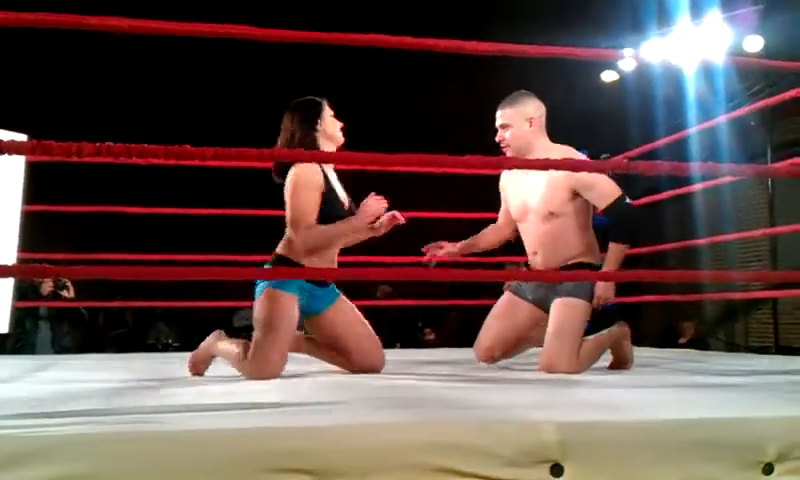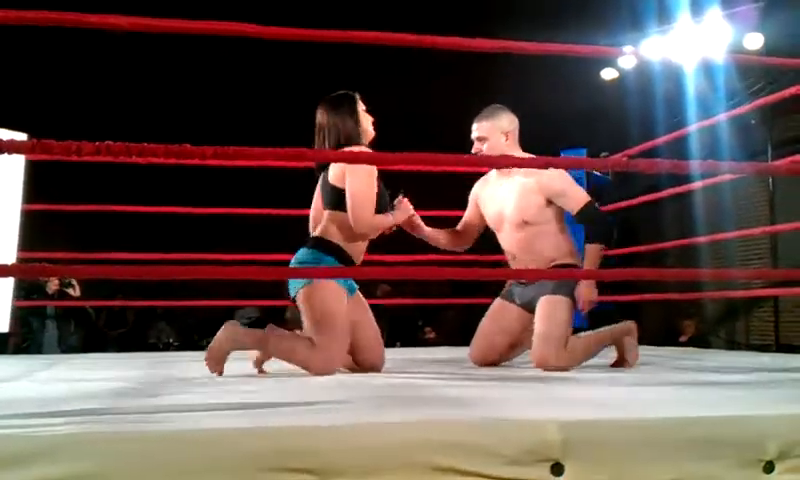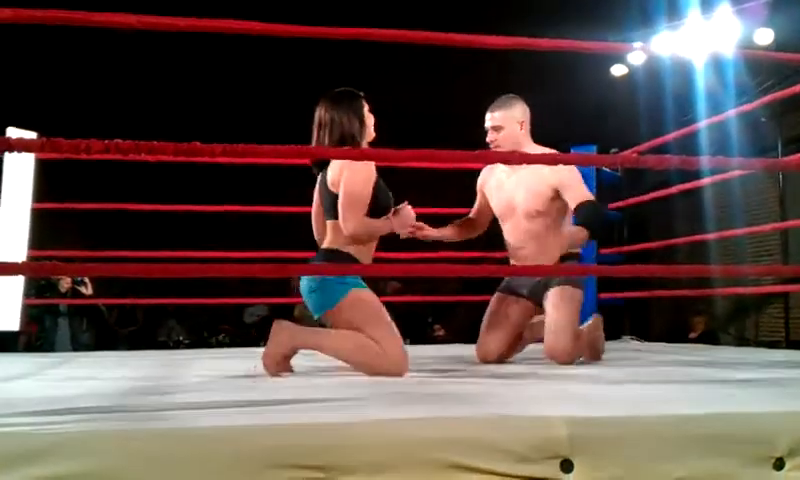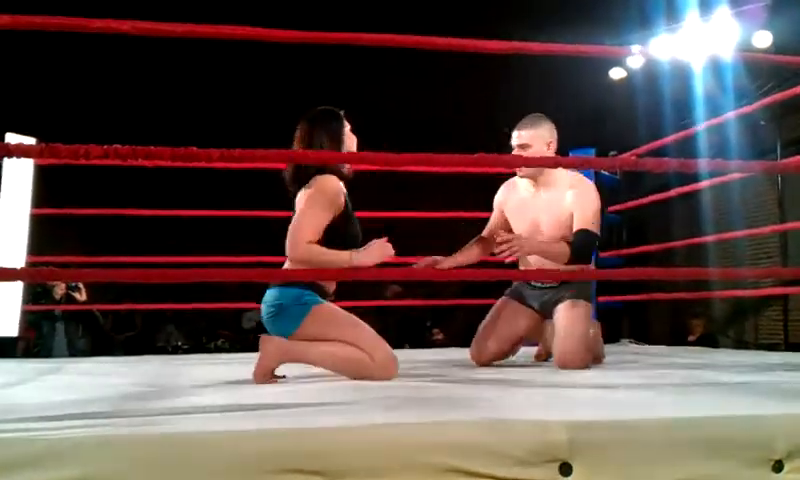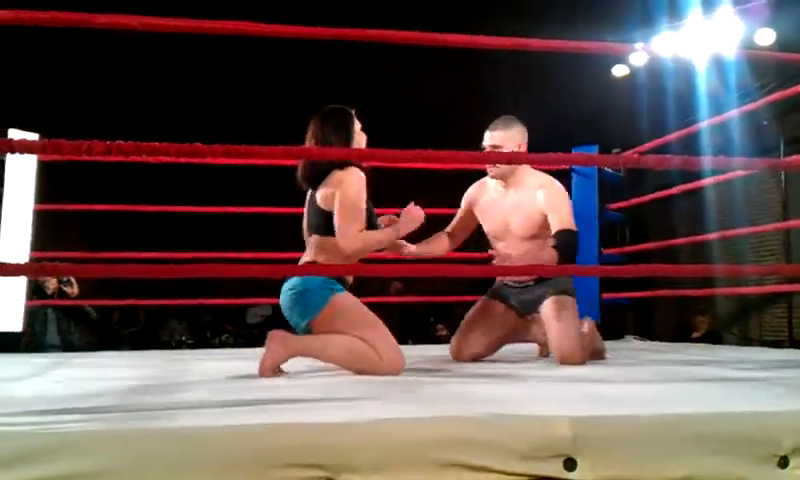
dt=0.3s
person 1, frame 1
left shoulder: (328, 171)
right shoulder: (306, 171)
right elbow: (306, 238)
left wrist: (375, 227)
right wrist: (358, 219)
left hip: (321, 286)
right hip: (285, 279)
left knee: (372, 361)
right knee: (265, 369)
left ankle: (290, 342)
right ankle: (218, 345)
person 1, frame 2
left shoulder: (334, 165)
right shoulder: (360, 155)
right elbow: (362, 224)
left wrist: (384, 223)
right wrist: (397, 215)
left hip: (336, 271)
right hip: (320, 265)
left knee: (372, 361)
right knee: (327, 361)
left ankle: (283, 339)
right ankle: (237, 335)
person 1, frame 3
left shoulder: (332, 164)
right shoulder: (357, 158)
right elbow: (353, 226)
left wrist: (387, 222)
right wrist: (394, 223)
left hip: (328, 276)
right hip: (335, 277)
left knee: (388, 354)
right knee: (394, 361)
left ankle: (299, 336)
right ankle: (296, 336)
person 1, frame 4
left shoulder: (314, 184)
right shoulder: (328, 185)
right elbow: (297, 250)
left wrist: (359, 255)
right wrist: (361, 258)
left hip: (292, 298)
right hip: (294, 300)
left knee: (370, 353)
right knee: (384, 364)
left ankle: (285, 345)
right ankle: (284, 349)
person 1, frame 5
left shoulder: (319, 183)
right shoulder: (350, 177)
right elbow: (351, 245)
left wrist: (377, 226)
right wrist: (399, 228)
left hip: (297, 290)
right hip: (318, 287)
right knee: (389, 361)
left ankle: (290, 344)
right ankle: (289, 344)
person 2, frame 1
right shoulder: (509, 177)
left elbow: (623, 214)
right elbow: (506, 228)
right wrist: (459, 247)
right hip: (534, 281)
left knee: (556, 365)
right knee: (485, 352)
left ankle: (615, 335)
right ankle: (551, 331)
person 2, frame 2
left shoulder: (544, 175)
right shoulder: (483, 188)
left elbow: (596, 221)
right elbow: (461, 239)
left wrist: (587, 279)
right wrist: (422, 230)
left hip: (557, 277)
right hip: (519, 285)
left knee: (547, 359)
right knee: (480, 356)
left ankle: (619, 331)
right ankle: (547, 333)
person 2, frame 3
left shoulder: (556, 168)
right shoulder: (489, 176)
left elbow: (593, 218)
right elbow: (475, 223)
left wrist: (557, 247)
right wrist: (434, 233)
right hip: (518, 276)
left knee: (561, 353)
right knee: (488, 353)
left ankle: (591, 329)
right ankle: (542, 327)
person 2, frame 4
left shoulder: (580, 190)
right shoulder: (508, 192)
left elbow: (584, 251)
right elbow: (488, 240)
left wrist: (532, 246)
right wrist: (448, 262)
left hip: (571, 285)
right hip: (527, 287)
left knee: (569, 359)
right knee: (481, 354)
left ankle: (590, 336)
right ankle: (540, 330)
person 2, frame 5
left shoulder: (548, 191)
right shoulder: (477, 192)
left elbow: (569, 249)
right elbow: (450, 238)
left wrist: (522, 260)
right wrist: (411, 249)
left hip: (550, 282)
right hip: (506, 287)
left knee: (569, 355)
right knee: (460, 352)
left ankle: (586, 332)
right ankle: (529, 329)
